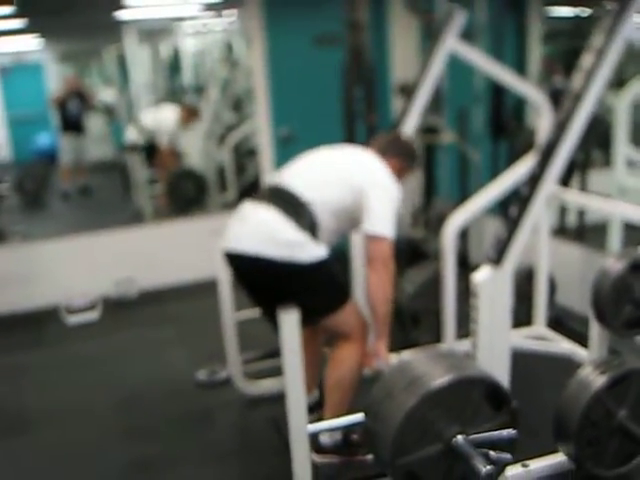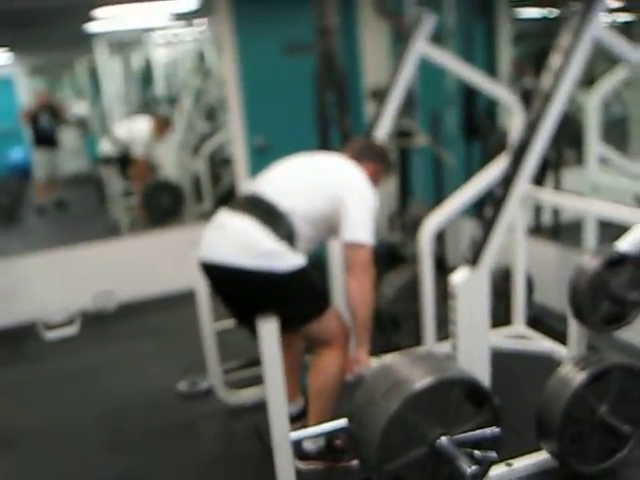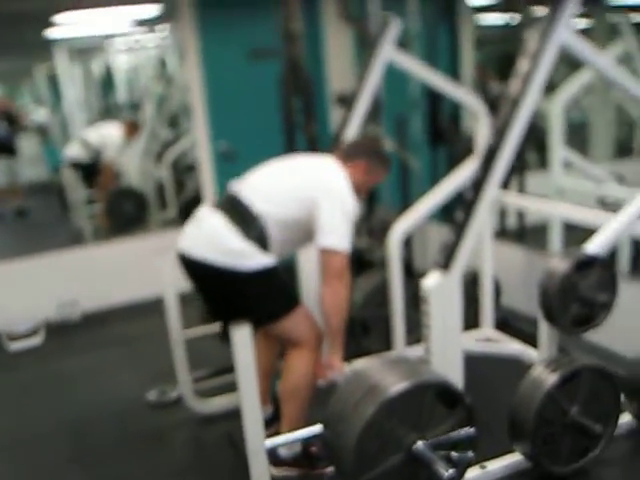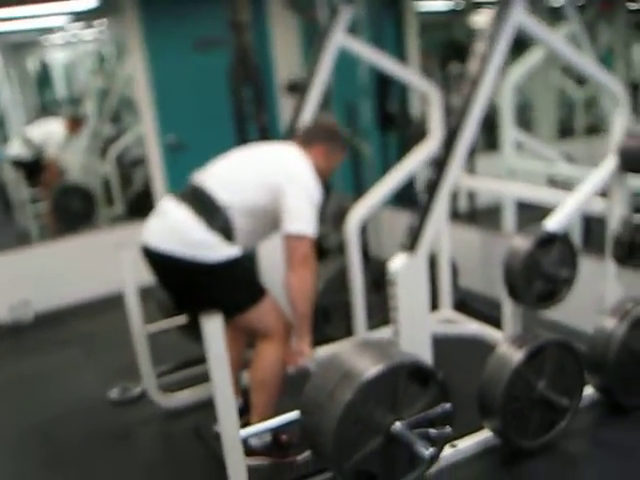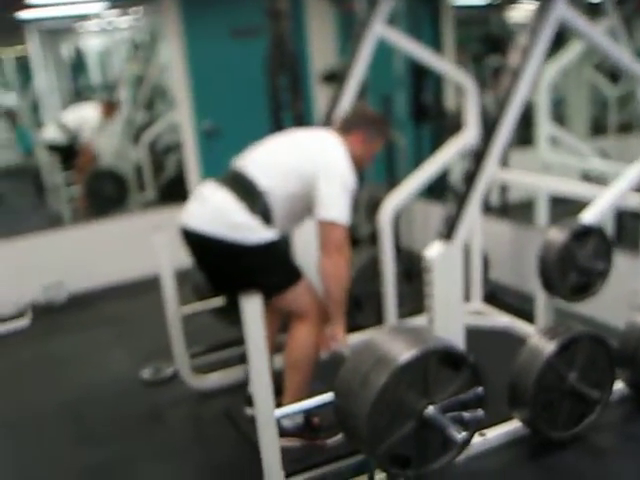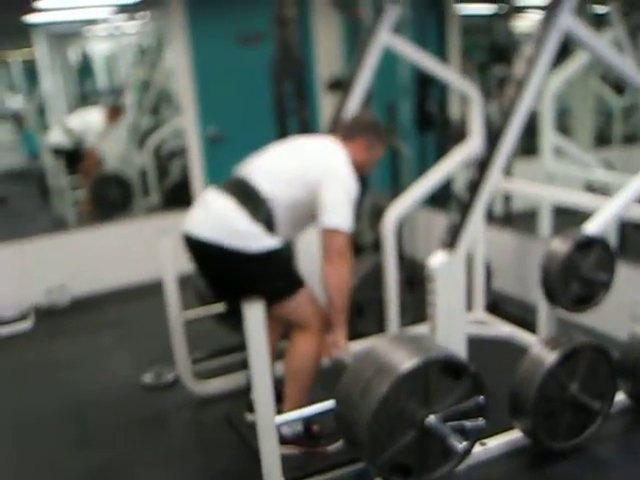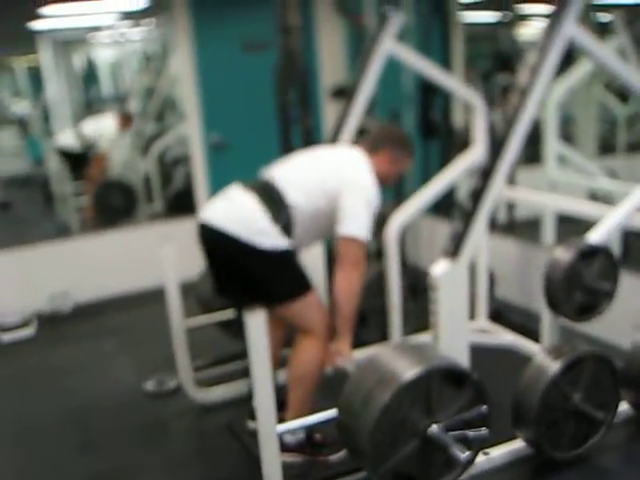
dt=0.4s
person 1, frame 1
left shoulder: (334, 155)
right shoulder: (382, 181)
right elbow: (380, 264)
right wrist: (381, 342)
left hip: (238, 241)
right hip: (284, 249)
left knee: (311, 318)
right knee: (351, 333)
left ankle: (308, 406)
right ankle: (330, 439)
person 1, frame 2
left shoulder: (309, 163)
right shoulder: (358, 187)
right elbow: (359, 271)
right wrist: (362, 348)
left hip: (215, 250)
right hip: (260, 259)
left knee: (290, 324)
right knee: (333, 339)
left ankle: (292, 413)
right ankle: (313, 445)
person 1, frame 3
left shoulder: (309, 165)
right shoulder: (339, 192)
right elbow: (334, 276)
right wrist: (335, 354)
left hip: (195, 243)
right hip: (231, 256)
left knee: (269, 326)
right knee: (305, 340)
left ankle: (264, 419)
right ankle: (287, 451)
person 1, frame 4
left shoulder: (267, 154)
right shoulder: (302, 178)
right elbow: (300, 263)
right wrist: (303, 339)
left hip: (158, 236)
right hip: (194, 247)
left knee: (235, 318)
right knee: (273, 331)
right ankle: (258, 440)
person 1, frame 5
left shoulder: (308, 140)
right shoulder: (337, 164)
right elbow: (334, 249)
right wrist: (337, 324)
left hip: (197, 219)
right hip: (232, 230)
left knee: (272, 299)
right knee: (309, 312)
right ankle: (290, 421)
person 1, frame 6
left shoulder: (309, 147)
right shoulder: (339, 171)
right elbow: (337, 256)
right wrist: (339, 331)
left hip: (200, 226)
right hip: (235, 238)
left knee: (275, 306)
right knee: (310, 322)
right ankle: (290, 429)
person 1, frame 7
left shoulder: (335, 157)
right shoulder: (361, 182)
right elbow: (349, 265)
right wrist: (343, 340)
left hip: (216, 221)
right hip: (249, 236)
left knee: (277, 314)
right knee: (315, 327)
right ankle: (292, 437)
